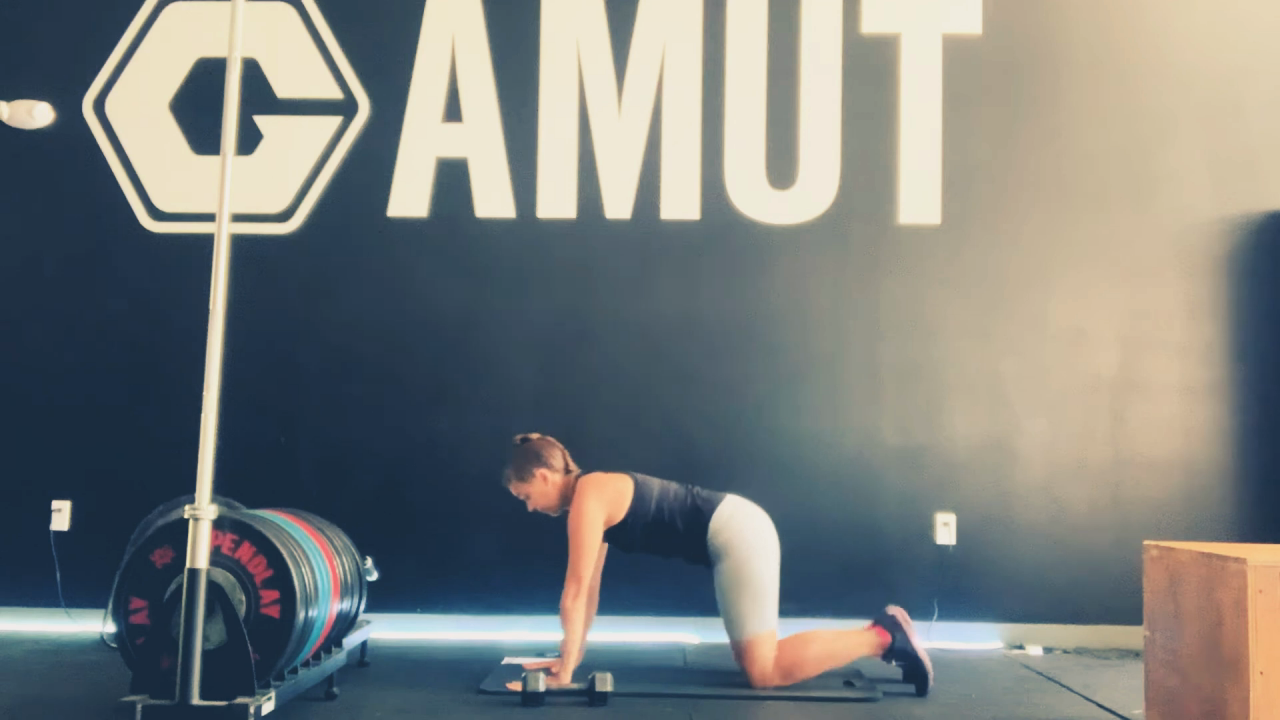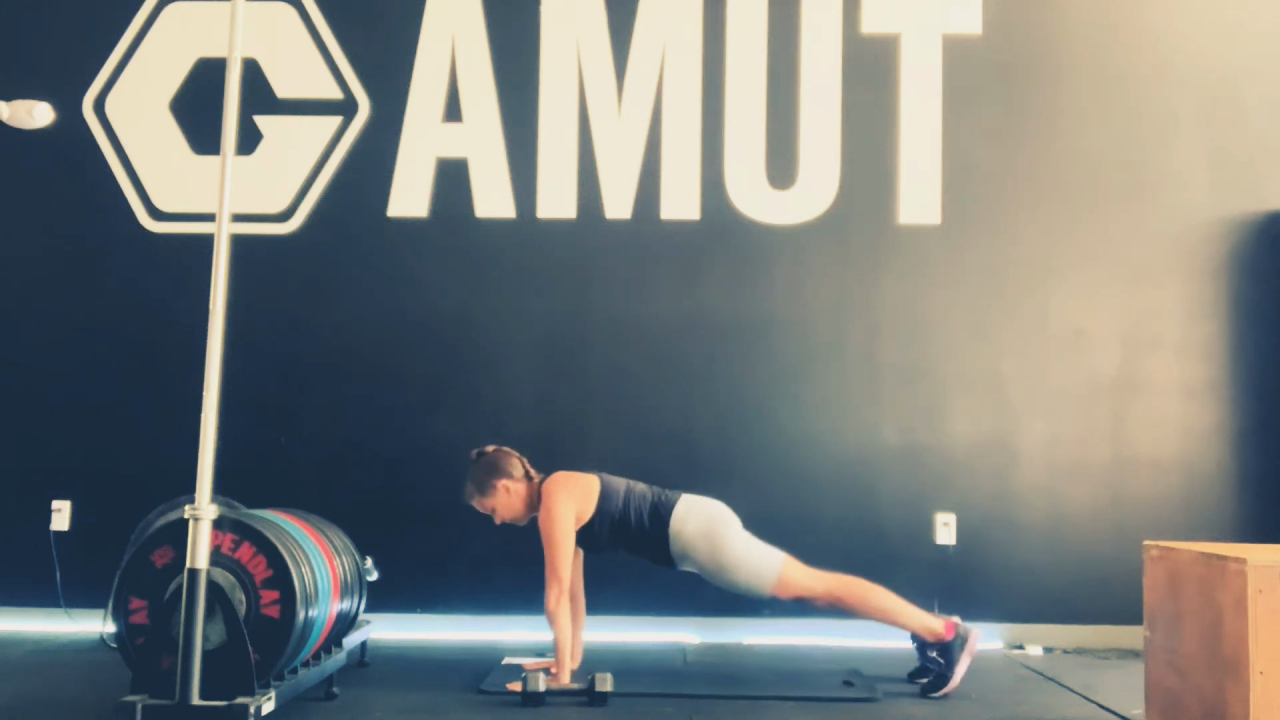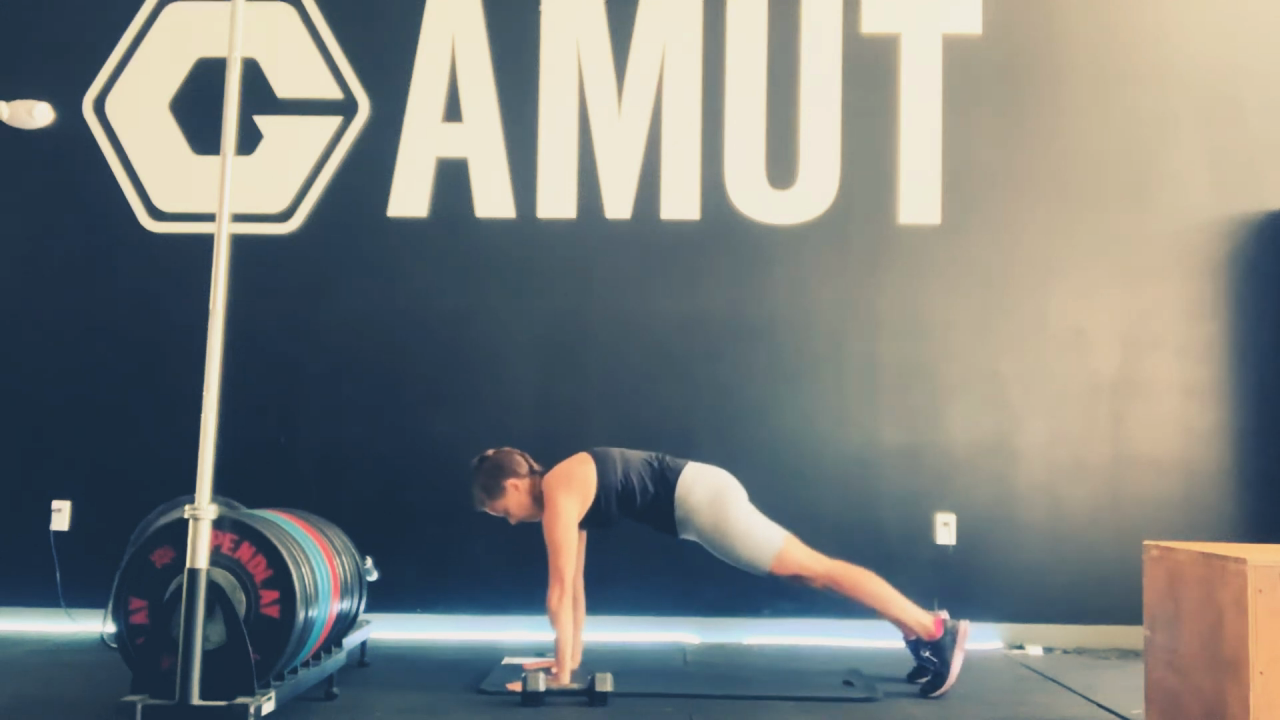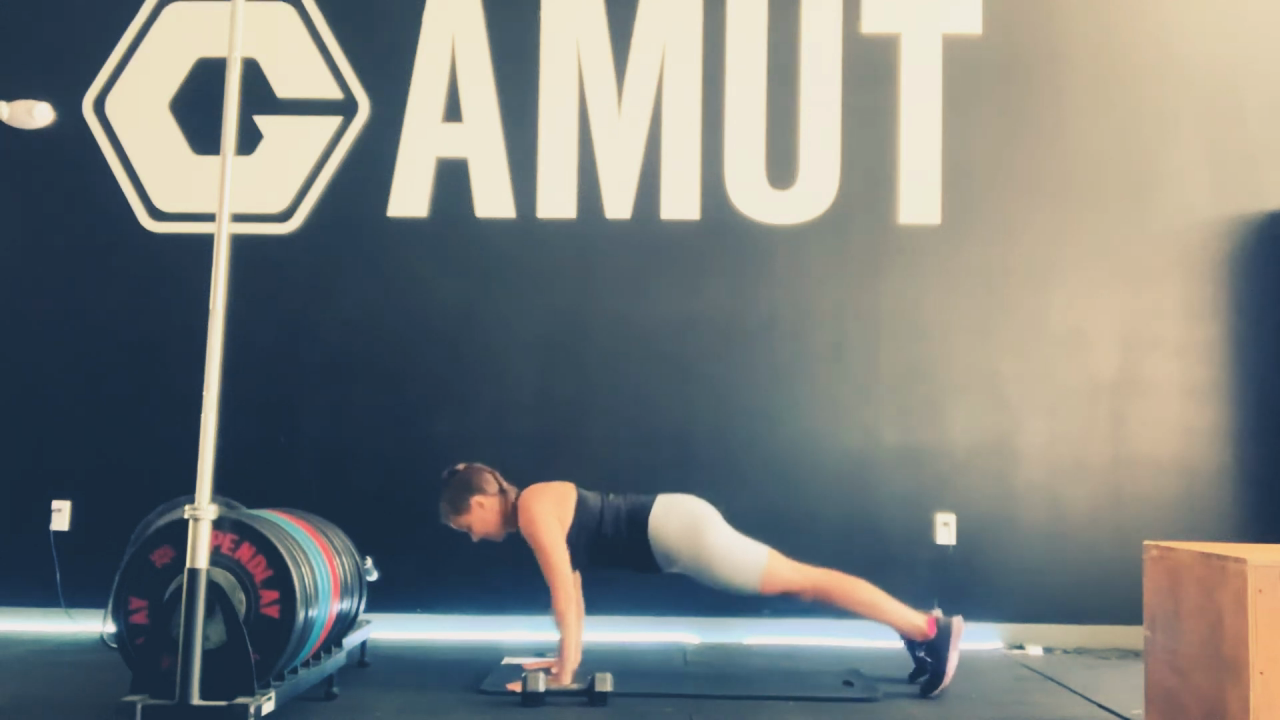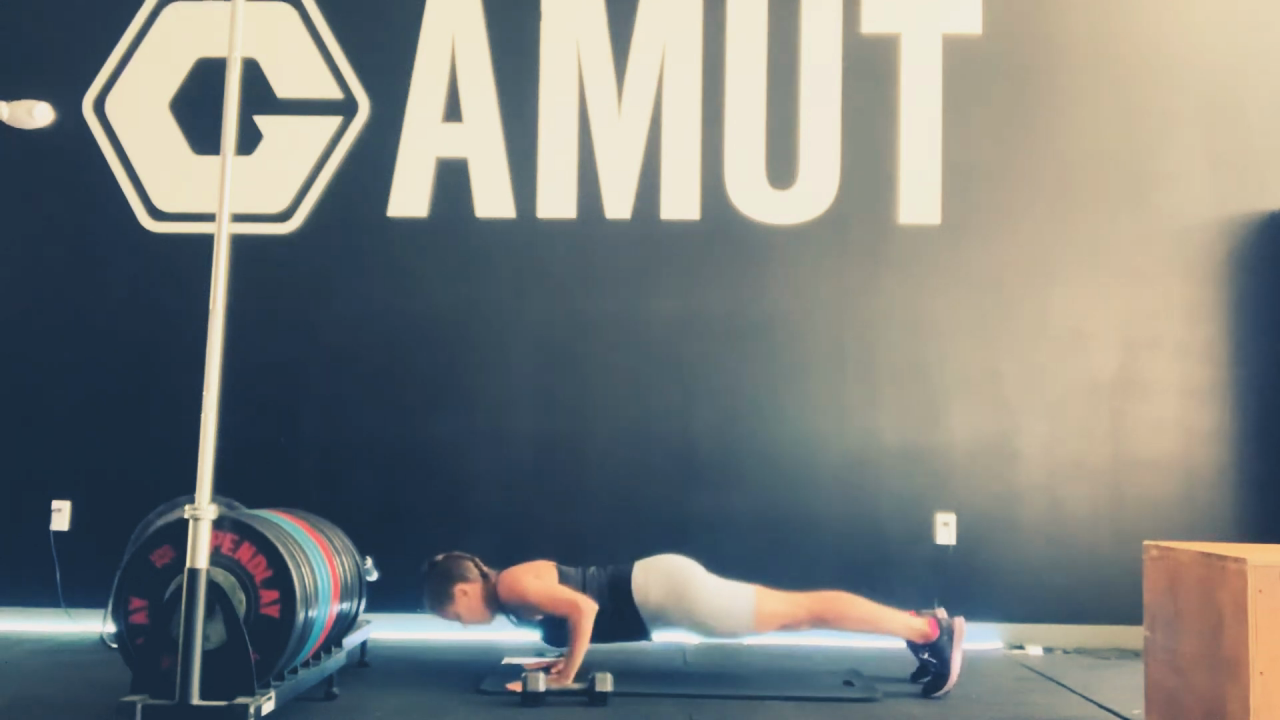
dt=1s
person 1, frame 1
left shoulder: (588, 497)
right shoulder: (593, 497)
left elbow: (575, 593)
right elbow: (589, 586)
left wrist: (565, 670)
right wrist: (574, 653)
left hip: (734, 534)
right hip: (733, 530)
left knee: (765, 674)
right knee: (766, 657)
left ankle: (885, 638)
right ankle: (885, 628)
person 1, frame 2
left shoulder: (554, 498)
right shoulder: (562, 500)
left elbow: (557, 592)
right elbow: (572, 586)
left wrist: (563, 670)
right wrist: (573, 654)
left hip: (697, 531)
right hip: (690, 530)
left knee: (817, 586)
right knee: (810, 589)
left ankle: (944, 633)
right ankle: (930, 634)
person 1, frame 3
left shoulder: (557, 492)
right shoulder: (566, 493)
left elbow: (560, 587)
right elbow: (574, 581)
left wrist: (561, 671)
right wrist: (573, 653)
left hip: (700, 499)
right hip: (695, 499)
left knee: (816, 568)
right knee: (806, 572)
left ankle: (935, 630)
right ankle: (920, 634)
person 1, frame 4
left shoulder: (530, 509)
right shoulder: (536, 507)
left elbow: (564, 591)
right elbow: (571, 579)
left wrist: (566, 666)
right wrist: (569, 653)
left hip: (676, 530)
right hip: (670, 529)
left knee: (803, 582)
right knee: (798, 582)
left ankle: (929, 630)
right ankle: (919, 630)
person 1, frame 5
left shoulder: (510, 587)
right shoulder: (519, 581)
left elbow: (584, 608)
left wrist: (569, 671)
right wrist: (565, 654)
left hip: (663, 590)
right hip: (658, 585)
left knee: (800, 611)
right knee: (794, 613)
left ankle: (931, 631)
right ankle: (920, 625)
